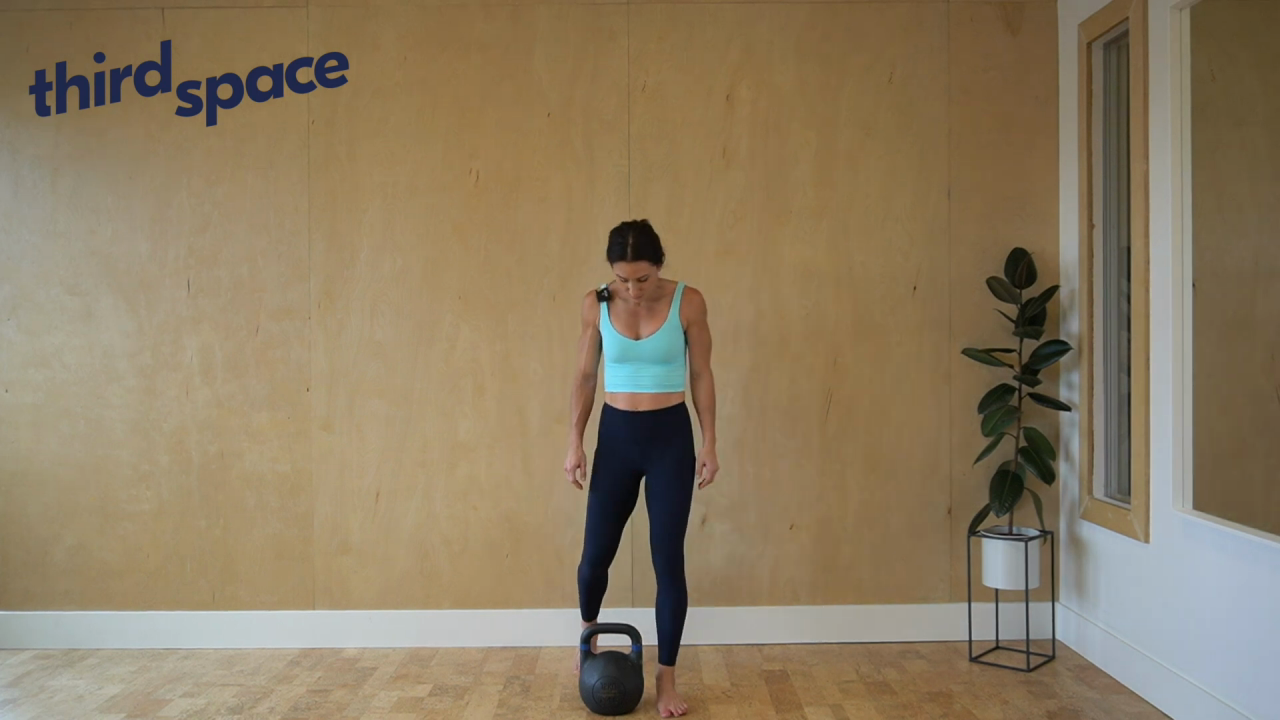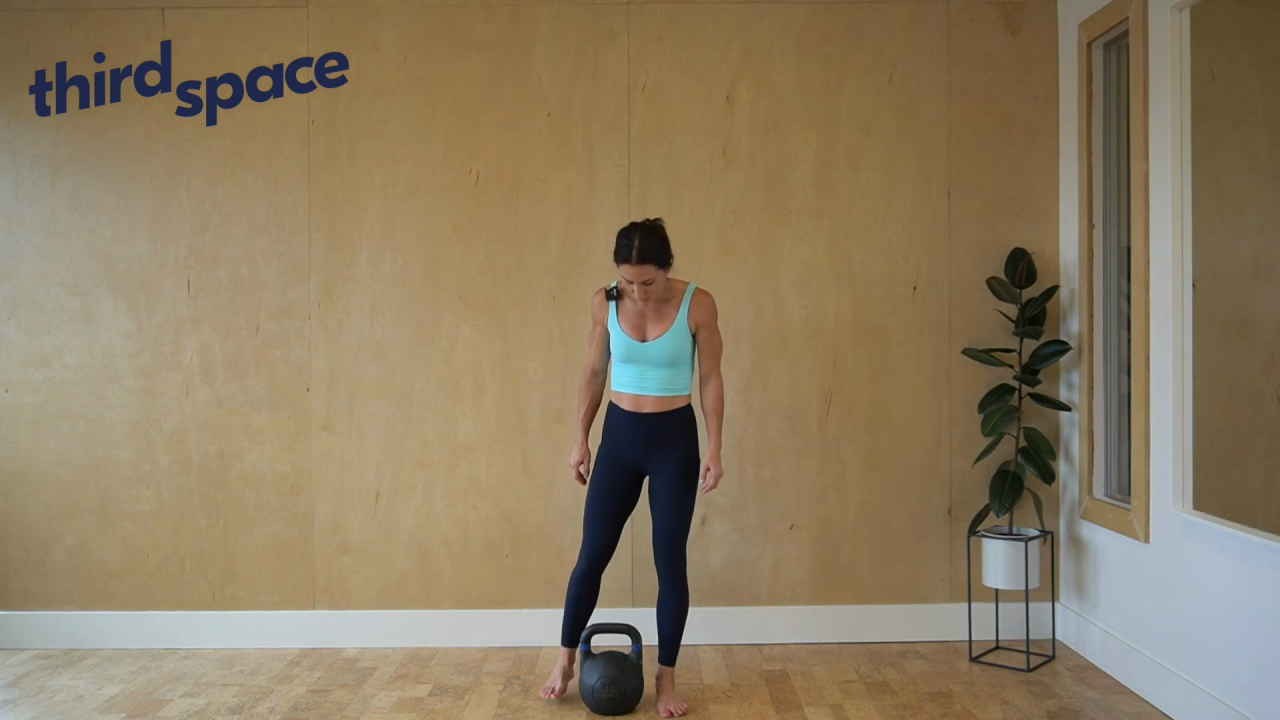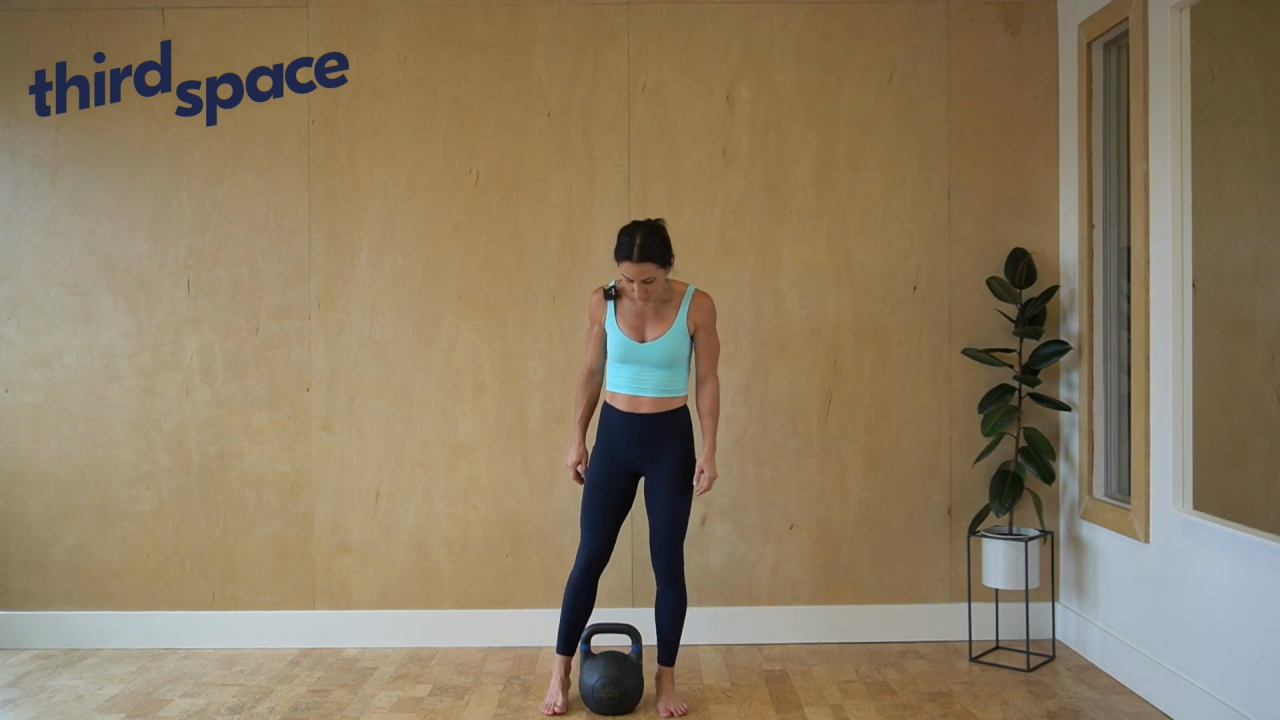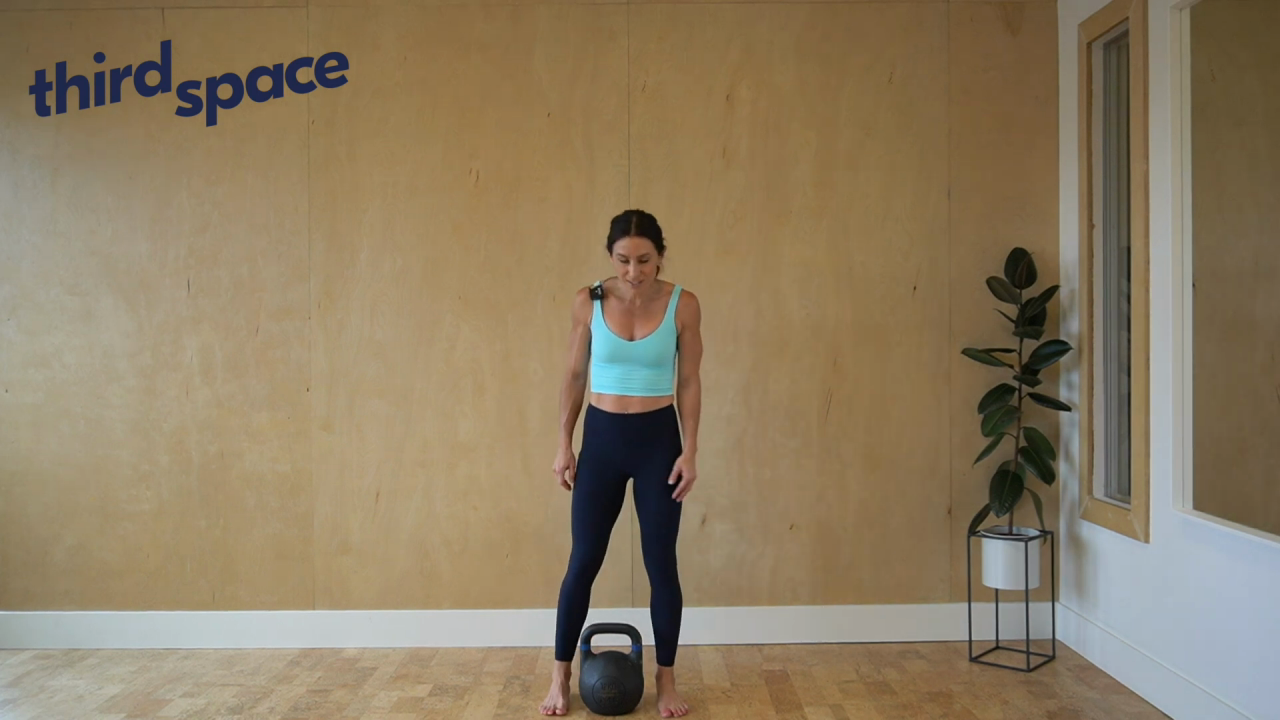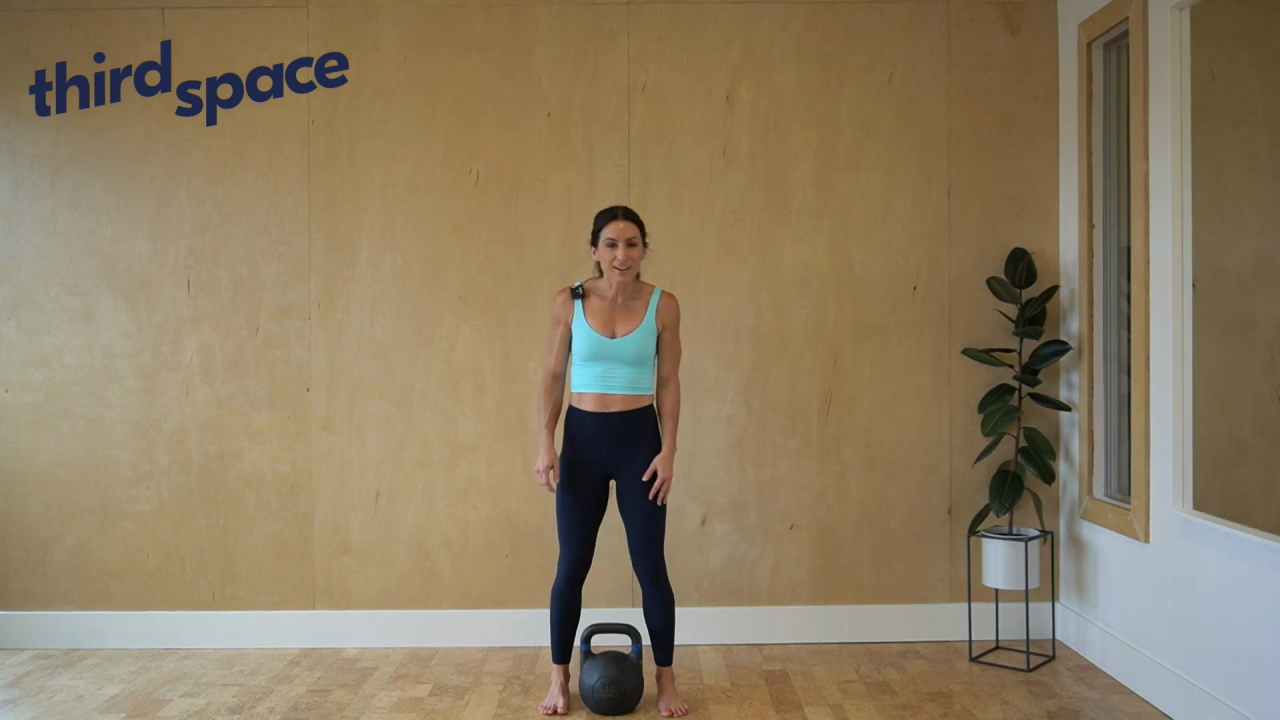
dt=0.2s
person 1, frame 1
left shoulder: (688, 302)
right shoulder: (596, 304)
left elbow: (701, 375)
right elbow: (585, 375)
left wrist: (709, 443)
right wrist: (574, 442)
left hip: (671, 437)
right hip: (616, 435)
left knee: (668, 560)
right knee: (596, 554)
left ankle: (666, 677)
right ankle: (588, 637)
person 1, frame 2
left shoulder: (698, 304)
right shoulder: (604, 301)
left elbow: (710, 379)
right elbow: (595, 373)
left wrist: (714, 448)
right wrist: (579, 439)
left hip: (674, 438)
right hip: (619, 435)
left knee: (670, 562)
right knee: (592, 555)
left ankle: (666, 678)
right ankle: (566, 657)
person 1, frame 3
left shoulder: (697, 305)
right shoulder: (602, 301)
left elbow: (707, 382)
right elbow: (591, 372)
left wrist: (708, 452)
right wrist: (577, 439)
left hip: (670, 440)
right hip: (614, 437)
left knee: (668, 563)
right knee: (589, 557)
left ankle: (666, 679)
right ankle: (561, 671)
person 1, frame 4
left shoulder: (683, 305)
right shoulder: (588, 301)
left elbow: (689, 382)
right elbow: (575, 375)
left wrist: (689, 451)
right wrist: (564, 444)
left hip: (657, 440)
right hip: (602, 438)
left knee: (661, 564)
right knee: (583, 562)
left ankle: (666, 679)
right ankle: (561, 676)
person 1, frame 5
left shoulder: (663, 305)
right shoulder: (569, 301)
left elbow: (668, 383)
right elbow: (553, 376)
left wrist: (668, 450)
right wrist: (546, 444)
left hip: (639, 439)
right hip: (583, 438)
left knee: (650, 564)
right knee: (572, 564)
left ankle: (665, 679)
right ankle: (559, 677)
